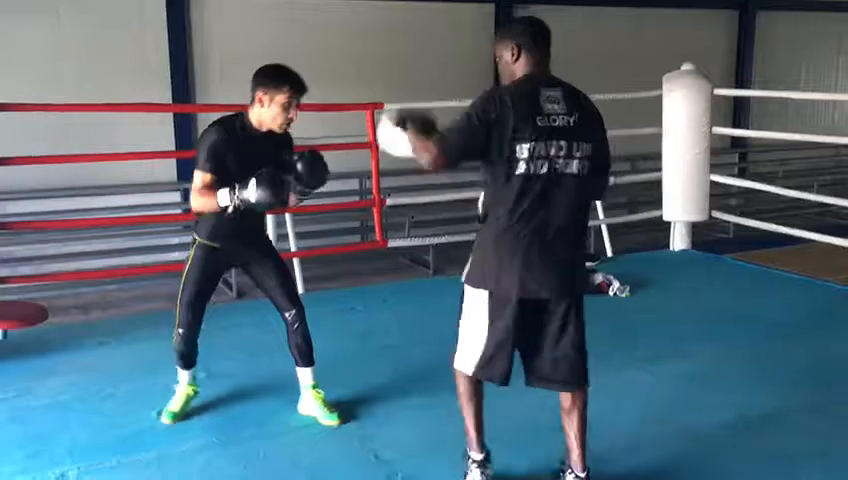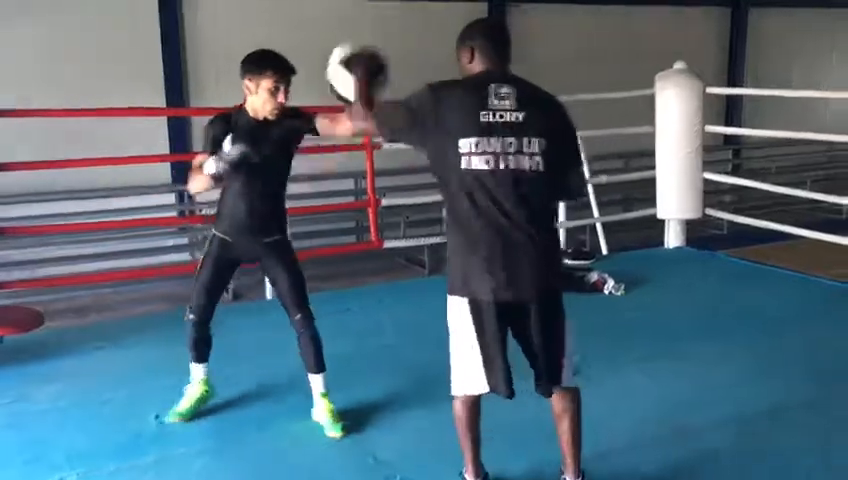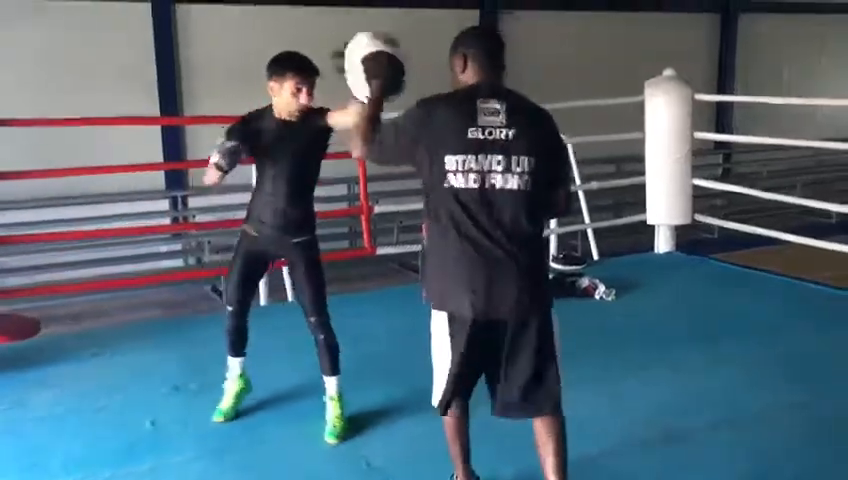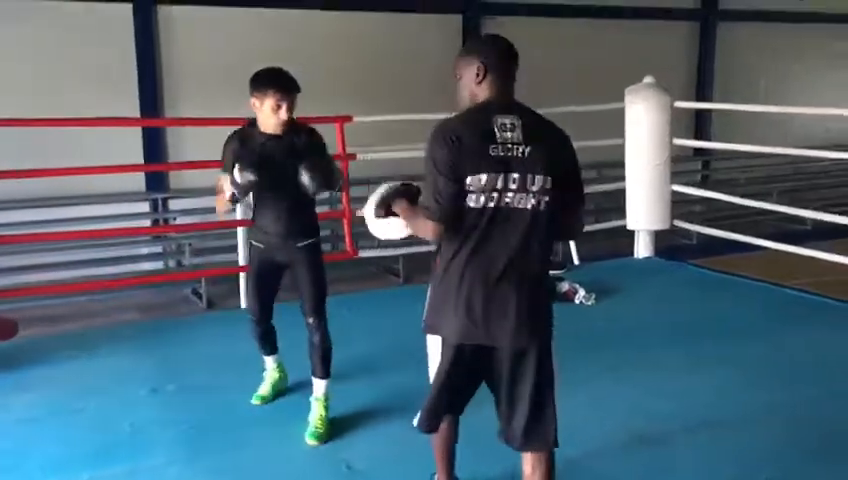
dt=0.3s
person 1, frame 1
left shoulder: (499, 103)
right shoulder: (584, 108)
left elbow: (435, 156)
right elbow: (597, 185)
left wrist: (410, 124)
left hip: (504, 262)
right hip: (564, 264)
left knee: (470, 363)
right knee: (569, 374)
person 1, frame 2
left shoulder: (443, 100)
right shoulder: (547, 106)
left elbow: (367, 121)
right elbow: (573, 187)
left hip: (475, 269)
right hip: (537, 265)
left knee: (466, 380)
right knee: (559, 378)
person 1, frame 3
left shoulder: (433, 114)
right shoulder: (537, 121)
left elbow: (365, 146)
right elbow: (560, 203)
left wrist: (375, 92)
left hip: (456, 284)
right hip: (523, 285)
left knee: (453, 393)
right knee: (542, 402)
person 1, frame 4
left shoulder: (455, 134)
right shoulder: (553, 139)
left elbow: (434, 228)
right elbow: (571, 226)
left wrist: (401, 207)
left hip: (457, 302)
right hip: (524, 309)
left knee: (444, 403)
right knee: (534, 433)
person 2, frame 1
left shoulder: (281, 142)
right shoulder: (220, 134)
left elbow: (285, 198)
right elbow: (198, 200)
left wrist: (301, 182)
right wrist: (240, 197)
left hip: (254, 240)
right hip: (212, 243)
left knee: (293, 313)
right knee: (187, 325)
left ankle: (310, 395)
right ankle: (185, 388)
person 2, frame 2
left shoulder: (292, 121)
right shoulder: (222, 125)
right elbow: (195, 185)
right wrist: (224, 160)
left hip: (272, 237)
right hip: (227, 235)
left knee: (301, 316)
right knee: (197, 314)
left ankle: (321, 402)
right ankle: (199, 385)
person 2, frame 3
left shoulder: (316, 121)
right shoulder: (252, 125)
left elbow: (351, 116)
right elbow: (211, 178)
right wrist: (224, 156)
left hip: (300, 236)
right hip: (257, 231)
left knee: (317, 319)
right knee: (235, 309)
left ankle: (334, 403)
right ankle: (235, 383)
person 2, frame 4
left shoulder: (307, 138)
right shoulder: (239, 142)
left elbow: (334, 177)
right elbow: (221, 206)
left wrist: (322, 179)
right wrist: (233, 189)
left hip: (304, 242)
right hip: (263, 242)
left knee: (315, 320)
right knee: (258, 315)
left ankle: (320, 405)
right ankle: (274, 373)
